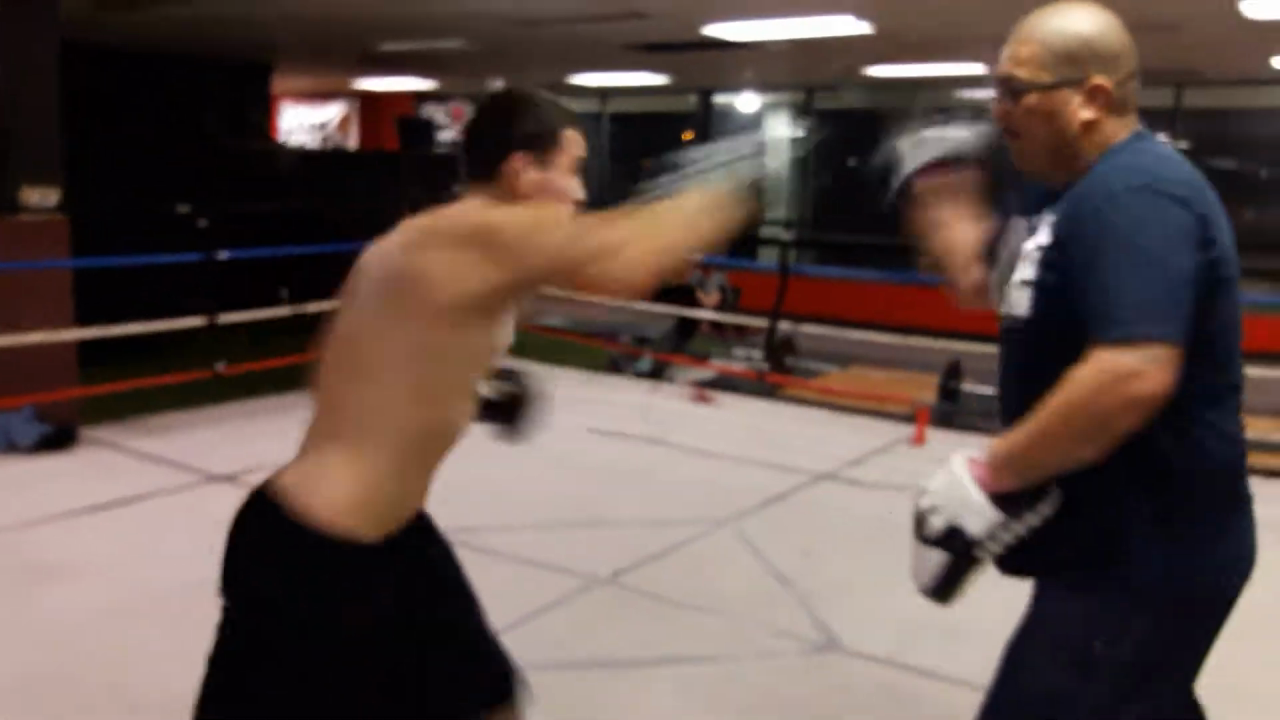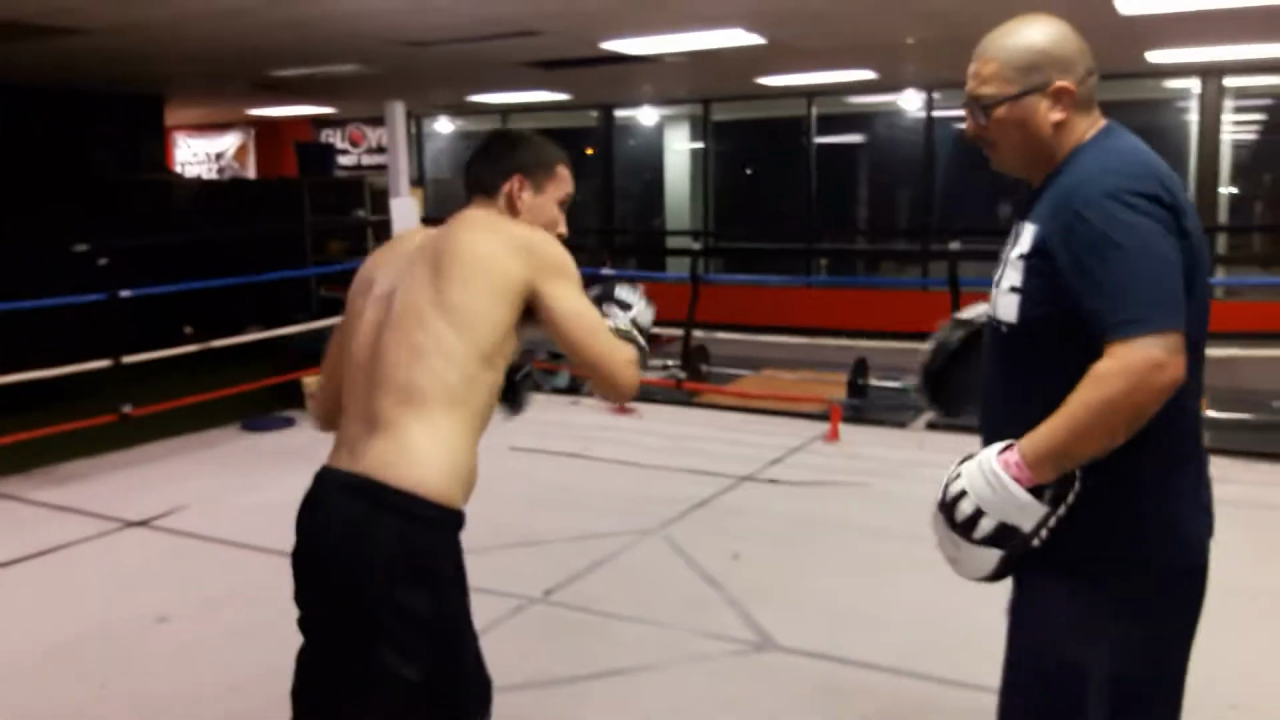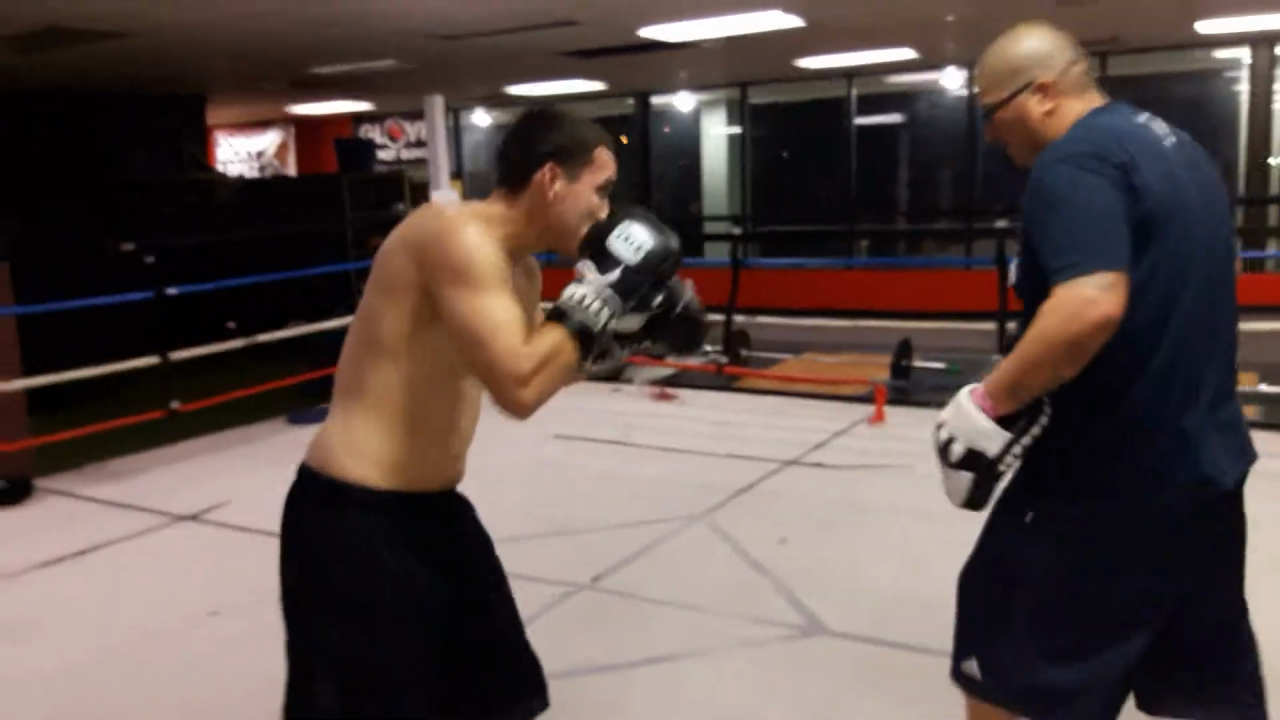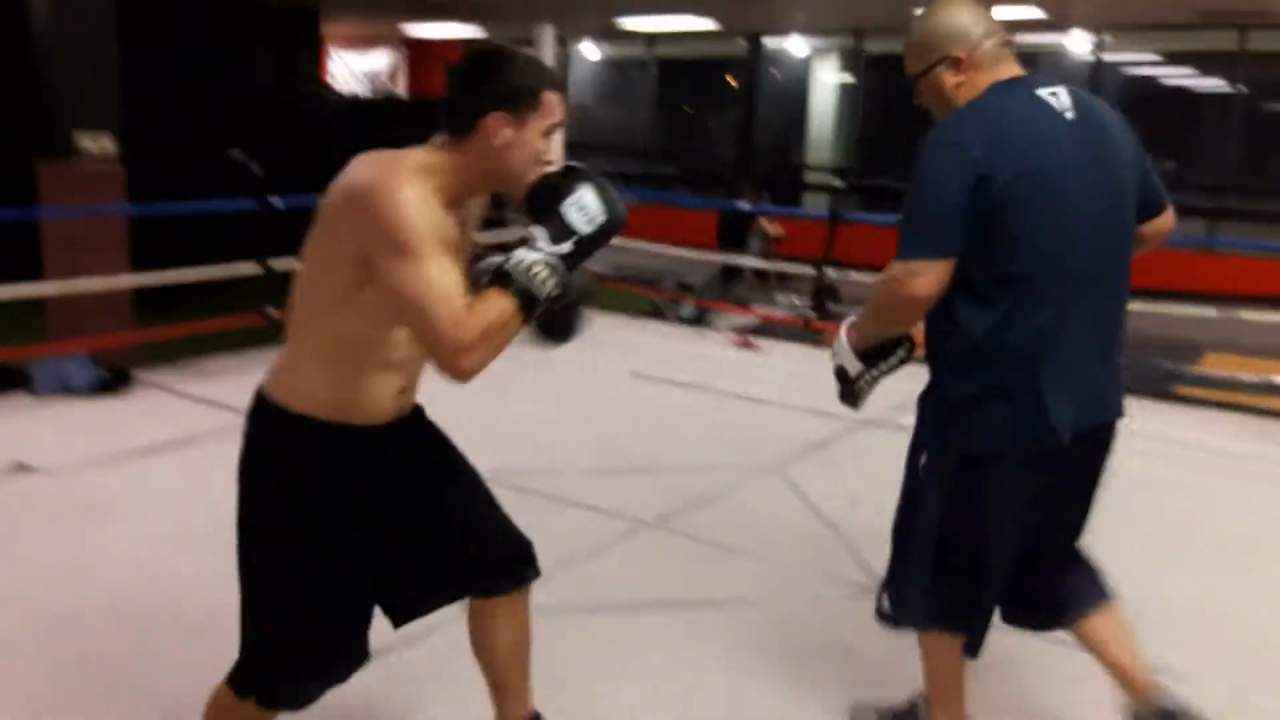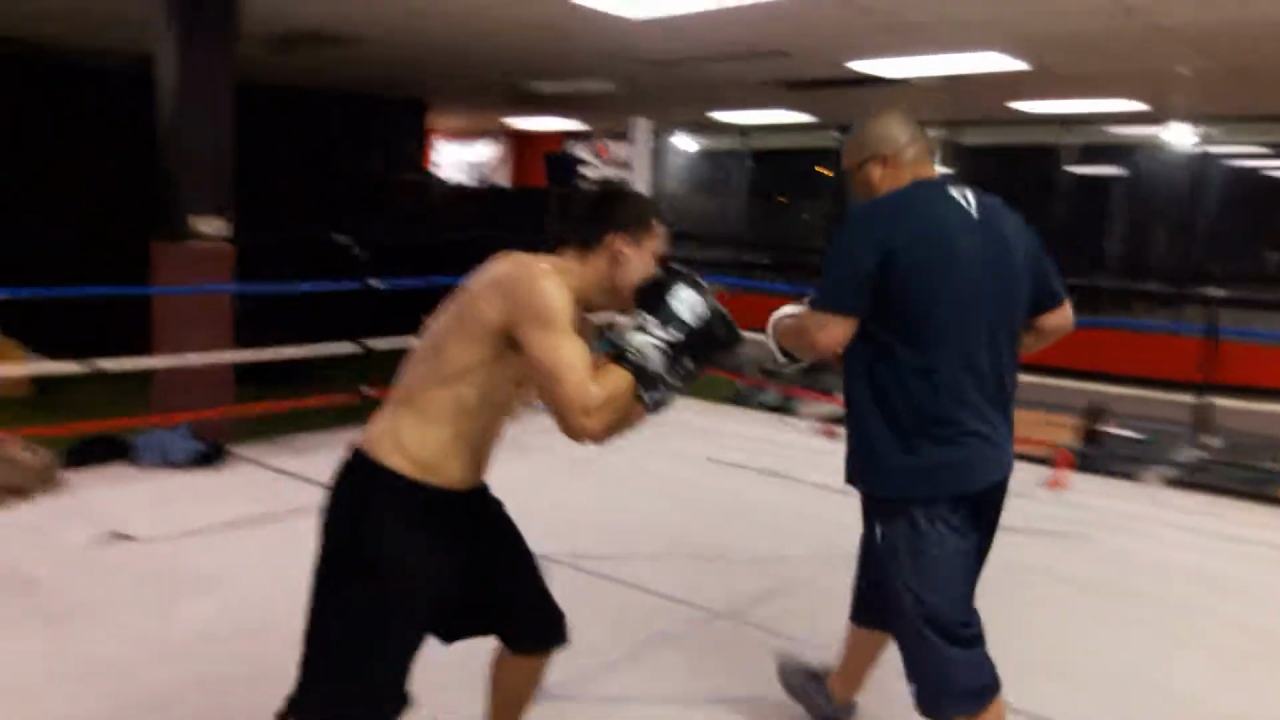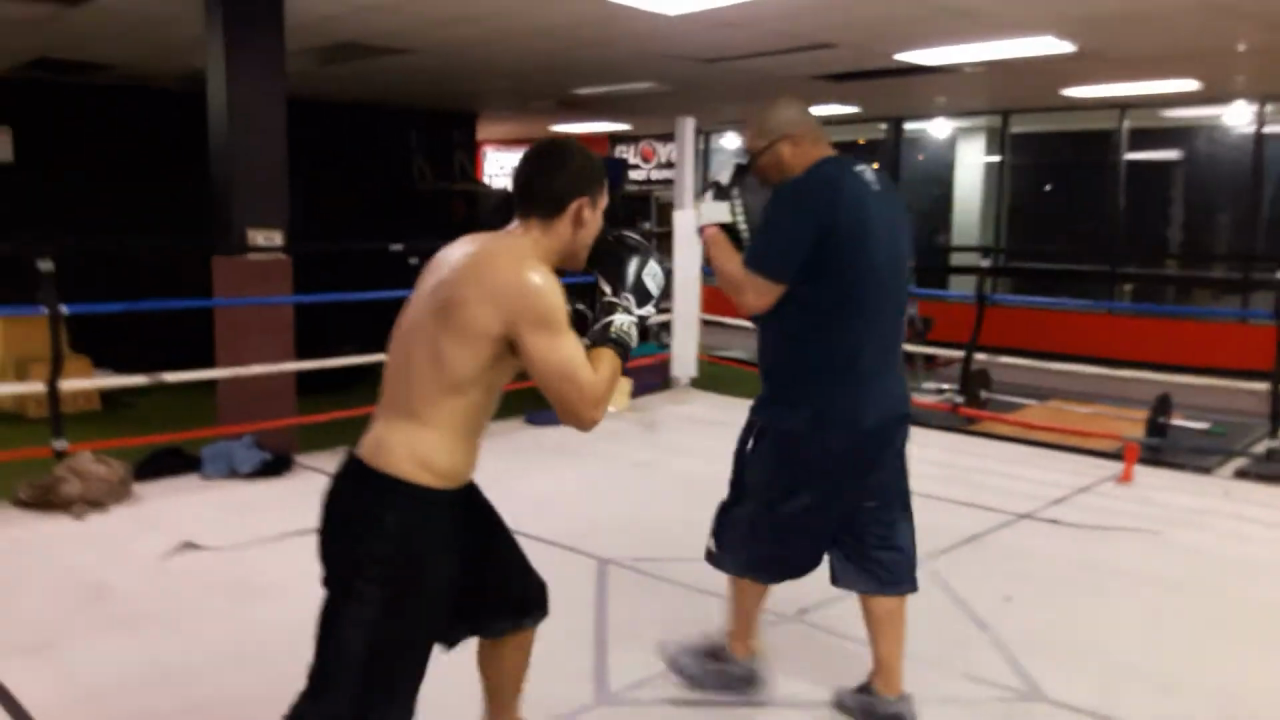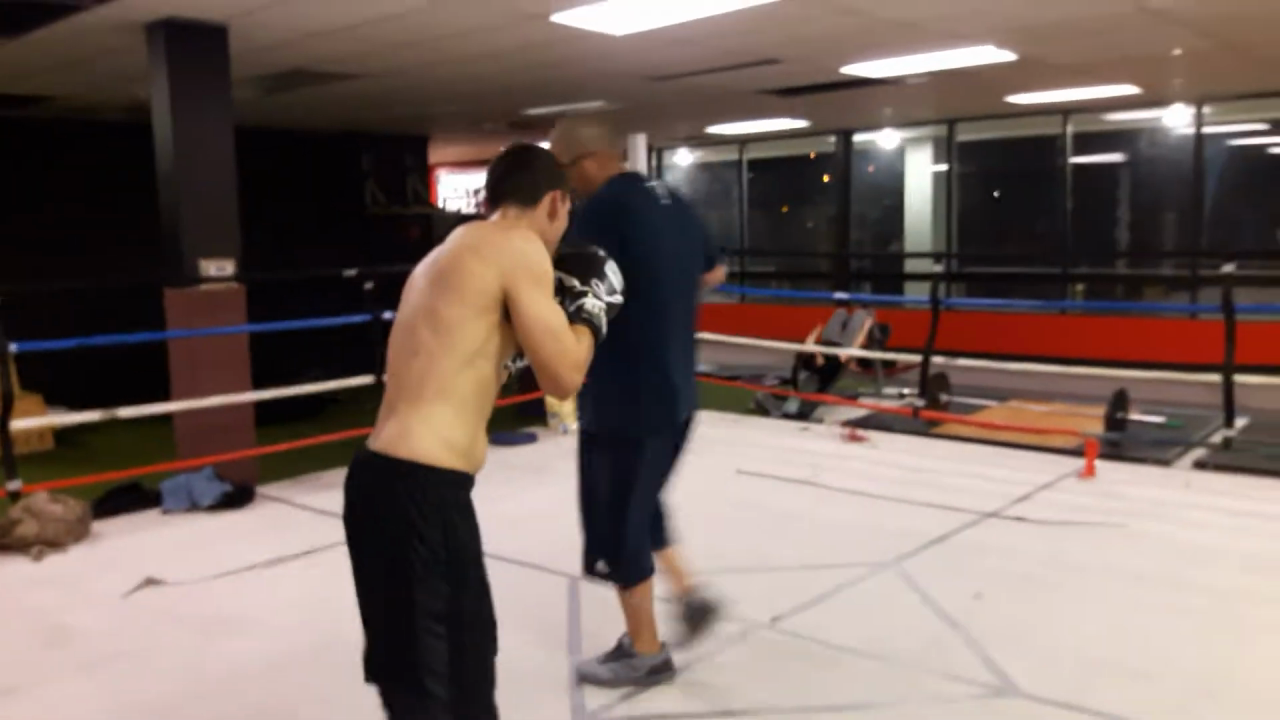
dt=0.4s
person 1, frame 1
left shoulder: (1135, 198)
right shoulder: (1070, 190)
left elbow: (1132, 376)
right elbow: (988, 286)
left wrist: (987, 475)
right wrist: (947, 204)
left hip: (1143, 553)
person 1, frame 2
left shoulder: (1107, 195)
right shoulder: (1075, 181)
left elbow: (1148, 363)
left wrist: (1019, 467)
right wrist: (999, 314)
left hip: (1114, 533)
right hip: (1087, 519)
person 1, frame 3
left shoulder: (1073, 163)
right shoulder: (1175, 148)
left elbow: (1091, 306)
left wrist: (989, 403)
left hip: (1109, 468)
right hip: (1203, 452)
left knee: (1002, 624)
right knee: (1209, 662)
person 1, frame 4
left shoulder: (959, 139)
right shoulder: (1101, 119)
left elbow: (918, 284)
right elbow: (1157, 225)
left wrist: (858, 338)
left hip: (990, 407)
right hip: (1086, 401)
left knee: (937, 566)
right knee: (1041, 558)
person 1, frame 5
left shoulder: (875, 224)
right shoulder: (1005, 221)
left elbow: (827, 336)
right elbow: (1056, 321)
left wrist: (783, 329)
left hip: (912, 461)
right hip: (982, 454)
left knee: (941, 624)
right knee: (889, 581)
person 1, frame 6
left shoulder: (802, 195)
right shoulder: (880, 190)
left elbow: (751, 295)
left wrist: (712, 234)
left hip: (808, 406)
right hip: (881, 401)
left knee: (754, 526)
right knee: (879, 546)
left ankle: (736, 656)
person 1, frame 7
left shoulder: (600, 213)
right shoulder: (675, 205)
right elbow: (712, 275)
left hip: (623, 399)
right hip: (674, 390)
left knee: (616, 523)
right knee: (637, 506)
left ankle: (644, 651)
right ankle: (690, 593)
person 2, frame 1
left shoulder: (429, 245)
right shoulder: (472, 239)
right elbow: (631, 259)
left wrist: (472, 393)
right wrist: (736, 187)
left hip: (397, 543)
right hip: (305, 560)
person 2, frame 2
left shoulder: (389, 258)
right shoulder: (525, 249)
left elbow: (329, 409)
right elbow: (618, 379)
right wrist: (627, 319)
left hip: (342, 513)
right hip: (395, 533)
person 2, frame 3
left shoulder: (511, 259)
right shoulder: (452, 236)
left elbow: (527, 367)
right elbow: (520, 386)
left wrist: (628, 322)
right wrist: (603, 287)
left hip: (433, 512)
right hip: (354, 524)
person 2, frame 4
left shoulder: (461, 194)
right shoulder: (393, 190)
right elbow: (460, 351)
left wrist: (511, 289)
right wrist: (547, 249)
left hip: (397, 429)
right hip: (306, 448)
left knee: (502, 566)
person 2, frame 5
left shoulder: (557, 303)
right shoulder: (535, 286)
left elbow: (602, 419)
right elbow: (582, 417)
left wrist: (673, 366)
right wrist: (652, 338)
left hip: (458, 498)
right hip: (390, 504)
left knee: (536, 628)
person 2, frame 6
left shoulder: (469, 251)
right shoulder: (526, 282)
right elbow: (585, 407)
right wrist: (622, 315)
left hip: (440, 495)
right hip: (392, 510)
left knee: (516, 605)
person 2, frame 7
left shoulder: (449, 253)
right shoulder: (517, 248)
right elbow: (562, 378)
right wrist: (591, 308)
left hip: (396, 480)
right hip: (419, 492)
left knee: (463, 646)
